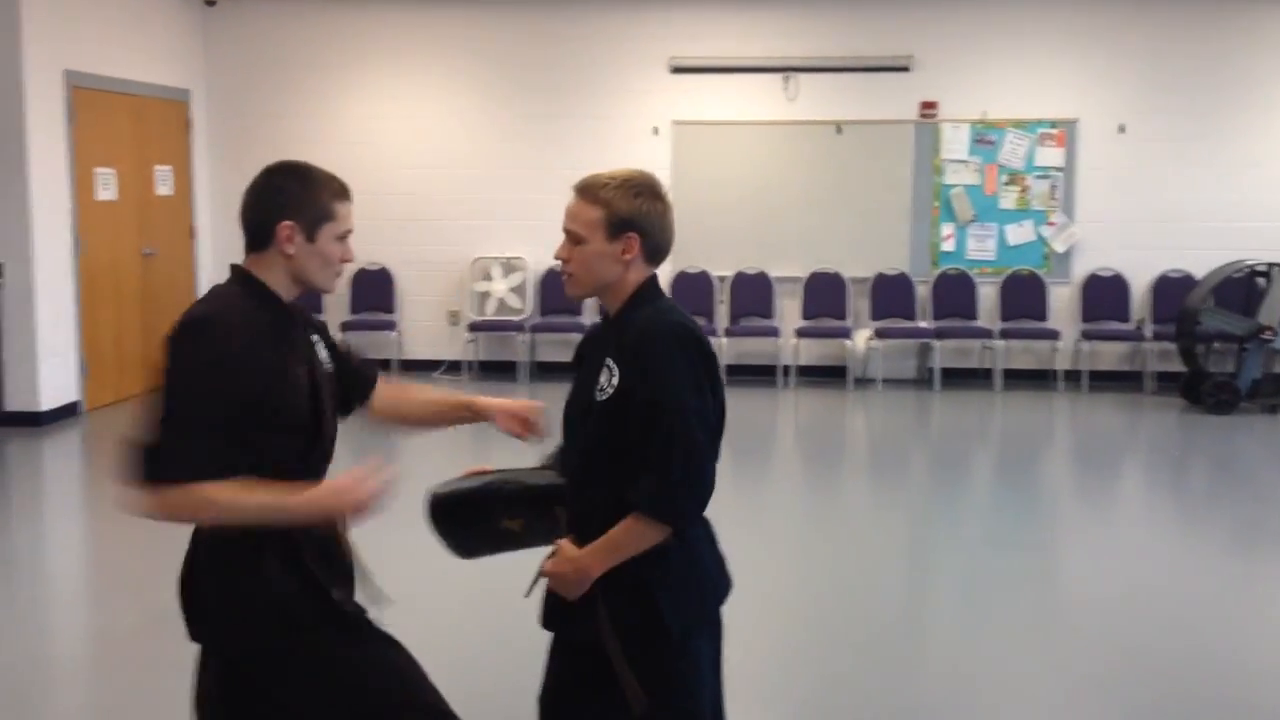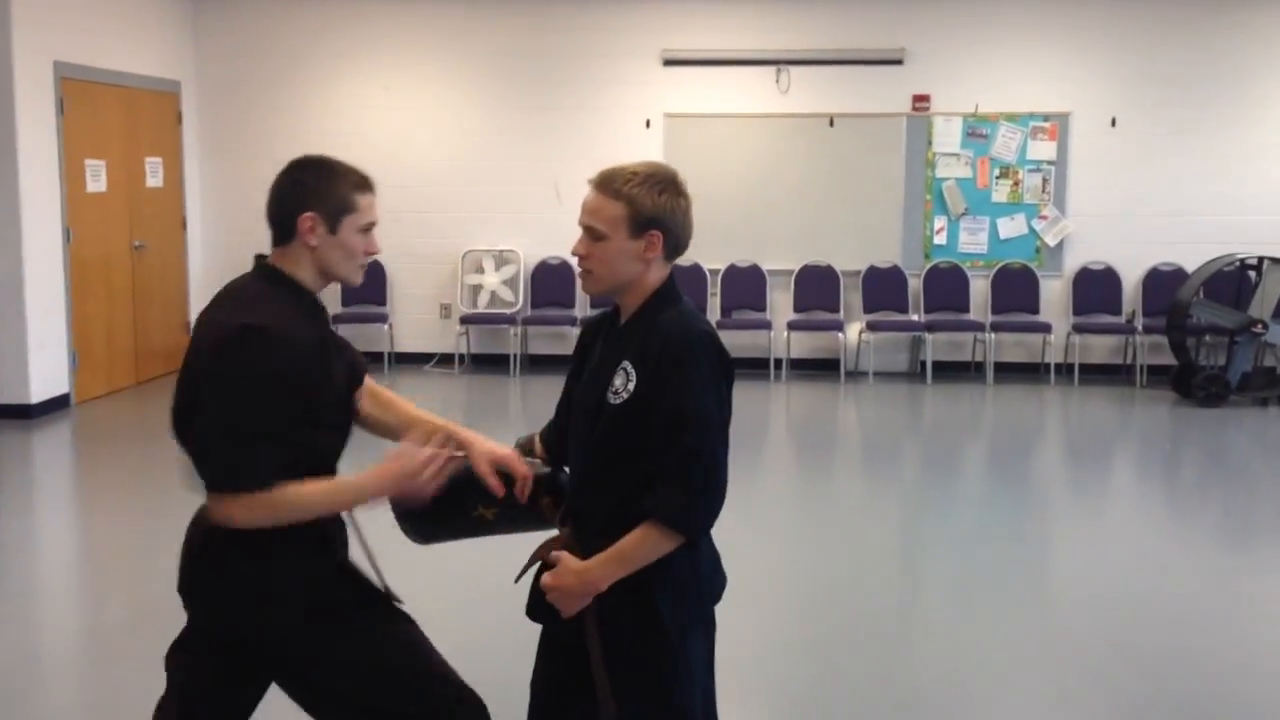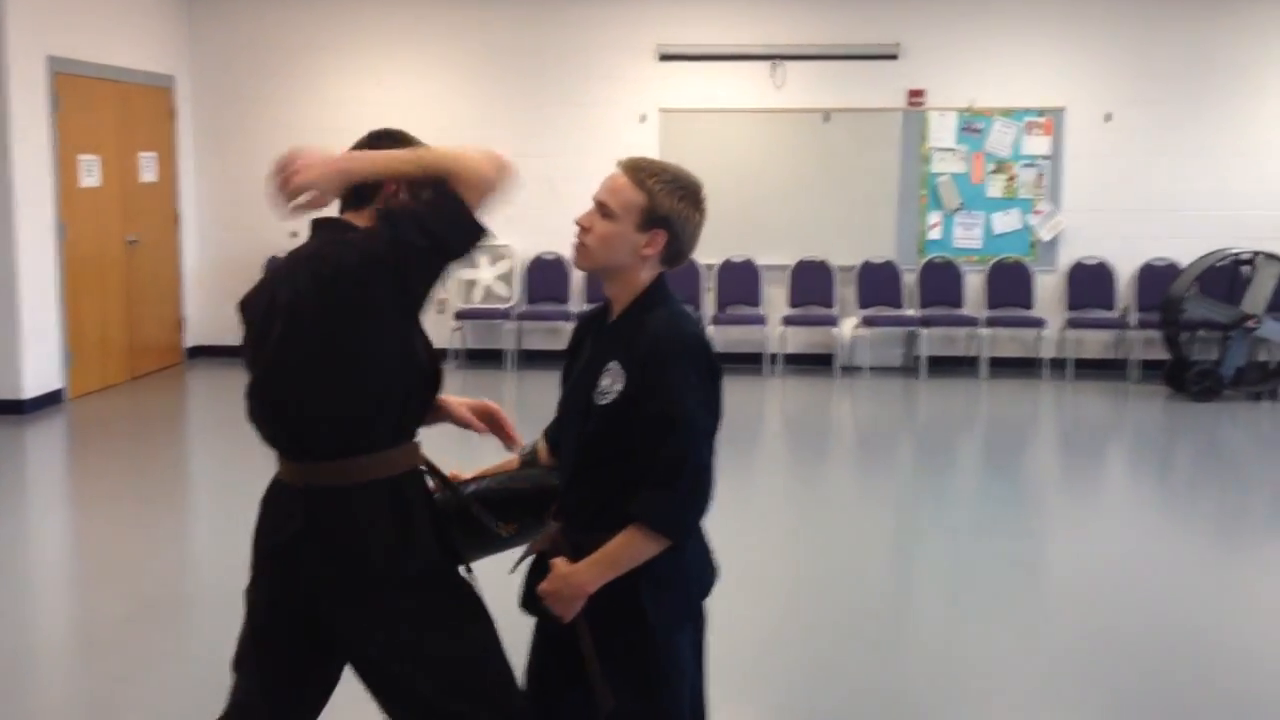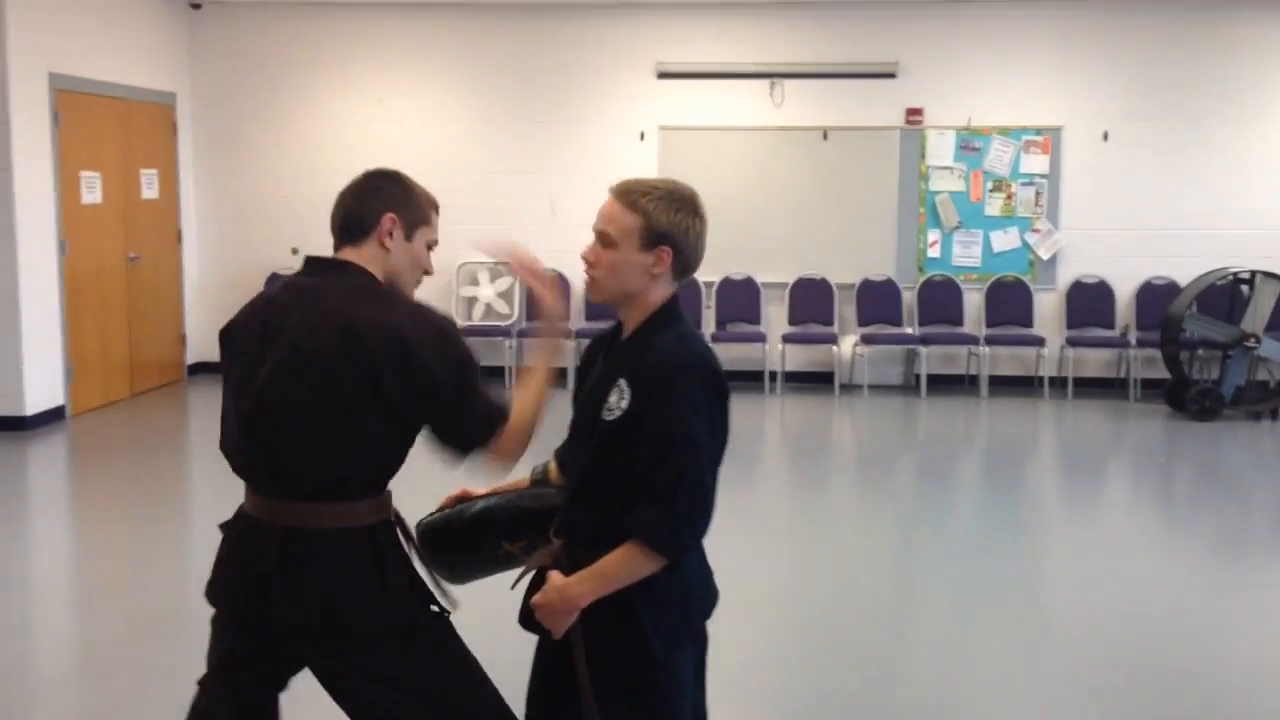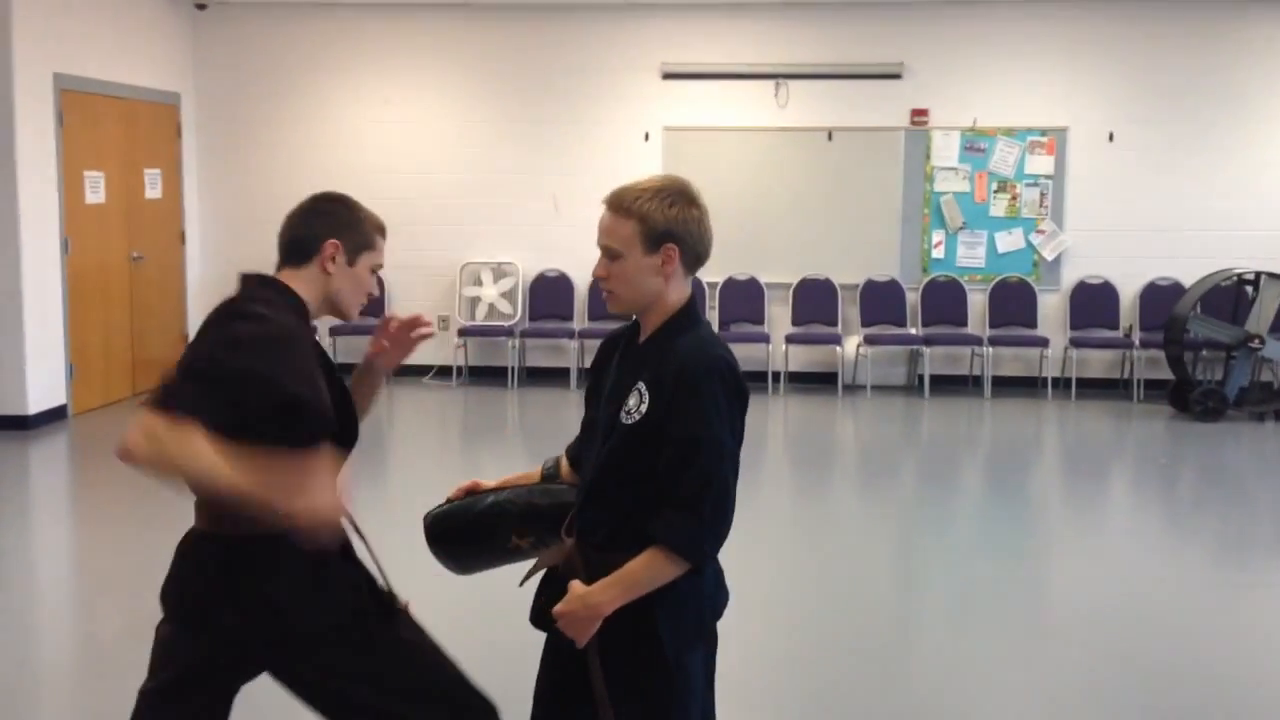
dt=0.3s
person 1, frame 1
left shoulder: (283, 318)
right shoulder: (220, 334)
left elbow: (371, 397)
right elbow: (167, 491)
left wrist: (480, 406)
right wrist: (315, 503)
left hip: (245, 575)
right hip: (266, 579)
person 1, frame 2
left shoulder: (292, 308)
right shoulder: (262, 337)
left elbow: (360, 396)
right elbow: (243, 503)
left wrist: (465, 439)
right wrist: (384, 481)
left hip: (234, 566)
right hip: (279, 569)
person 1, frame 3
left shoulder: (278, 283)
right shoulder: (376, 262)
right elbow: (488, 169)
left wrist: (442, 406)
right wrist: (350, 165)
left hip: (293, 522)
right hip: (376, 536)
person 1, frame 4
left shoulder: (259, 313)
right shoulder: (401, 329)
right elbow: (503, 445)
right wrist: (551, 338)
left hip: (256, 557)
right hip: (344, 573)
person 1, frame 5
left shoulder: (256, 318)
right shoulder: (260, 325)
left elbow: (327, 434)
right elbow: (145, 439)
left wrist: (377, 365)
right wrist: (269, 489)
left hip: (215, 568)
right hip: (294, 580)
person 2, frame 1
left shoulder: (667, 340)
right shoulder: (605, 339)
left elbow: (677, 491)
left wrist: (590, 560)
left hip: (659, 586)
right hip: (601, 580)
person 2, frame 2
left shoulder: (683, 348)
right shoulder: (602, 333)
left elbow: (691, 499)
left wrist: (595, 574)
left hip: (654, 590)
right hip: (587, 571)
person 2, frame 3
left shoulder: (673, 344)
right shoulder: (597, 328)
left elbow: (676, 501)
left wrist: (587, 575)
right wrist: (491, 475)
left hip: (644, 586)
right hip: (579, 569)
person 2, frame 4
left shoulder: (681, 366)
right shoulder: (609, 348)
left elbow: (675, 523)
left wrist: (579, 591)
right wrist: (498, 494)
left hip: (644, 606)
right hip: (582, 592)
person 2, frame 5
left shoulder: (701, 369)
right shoulder: (621, 348)
left elbow: (697, 528)
left wrist: (602, 598)
right wrist: (506, 486)
left hip: (654, 606)
right hip: (589, 590)
